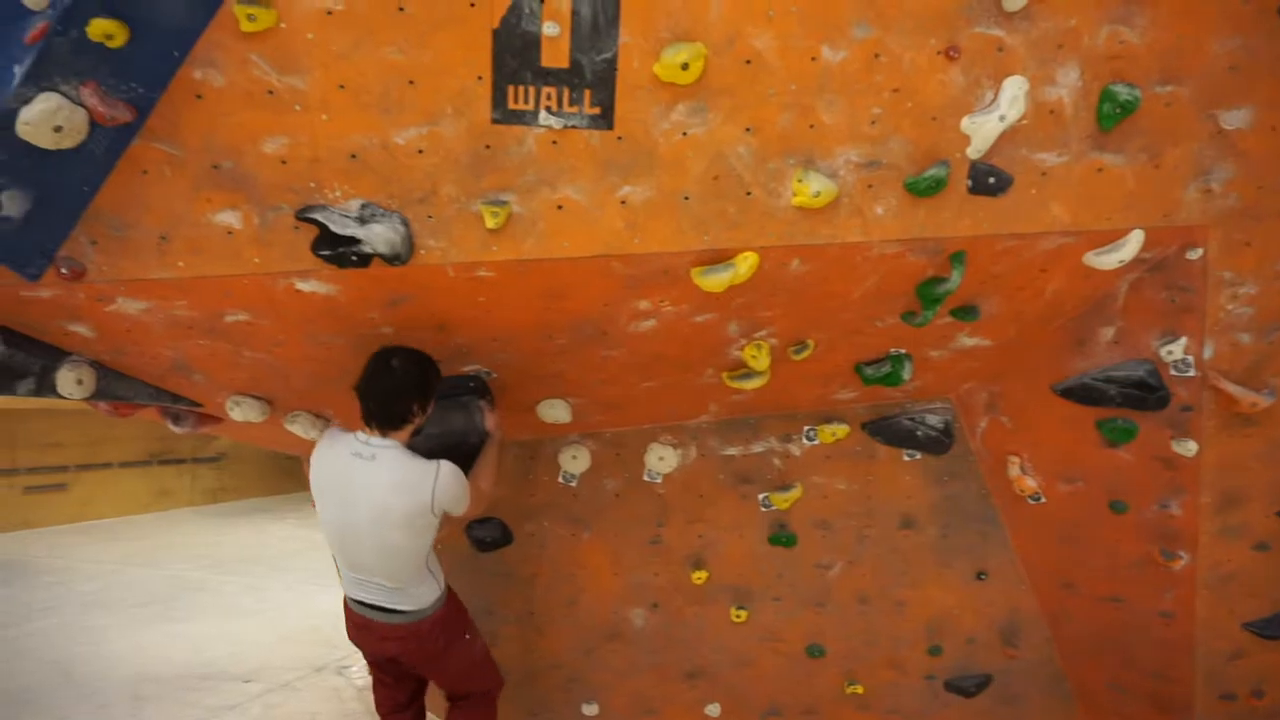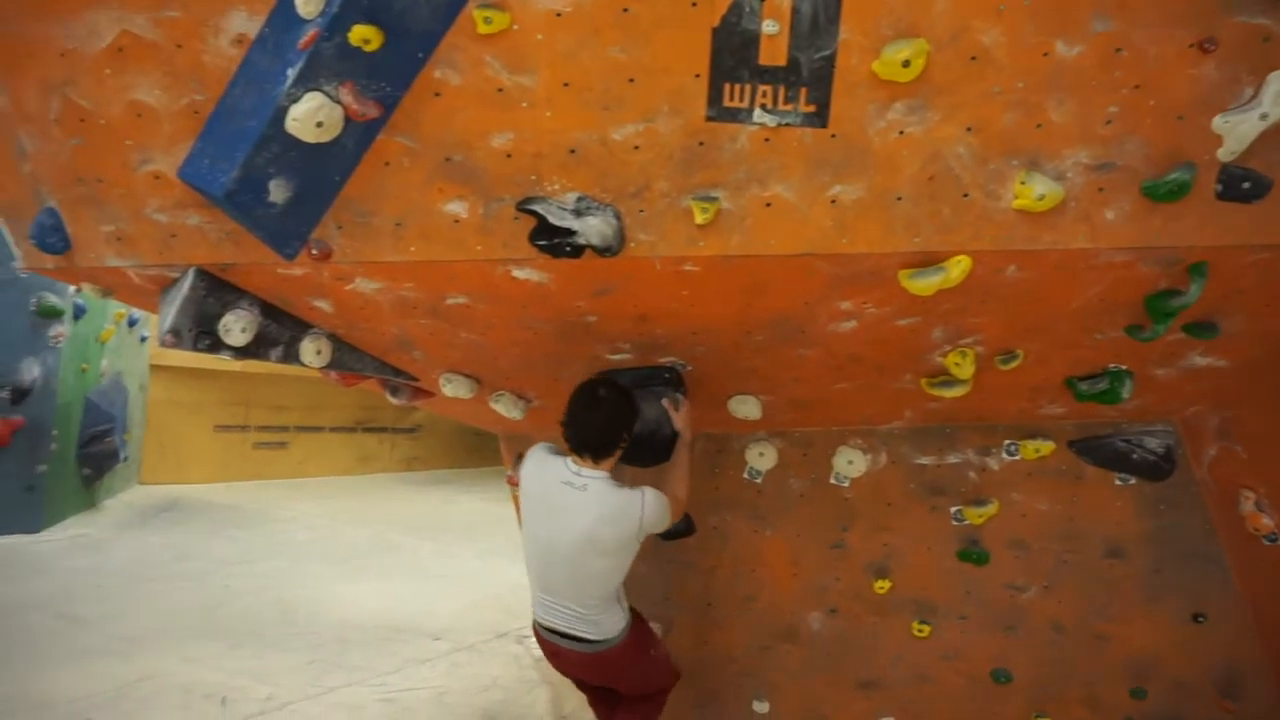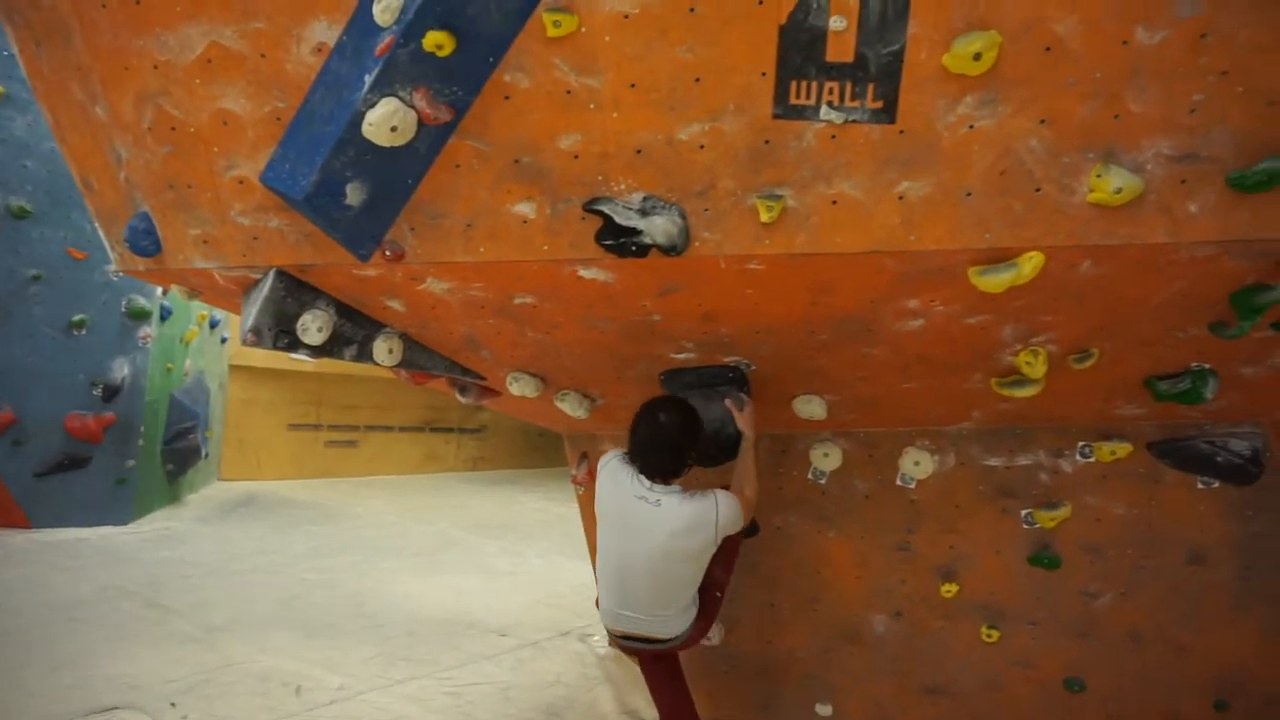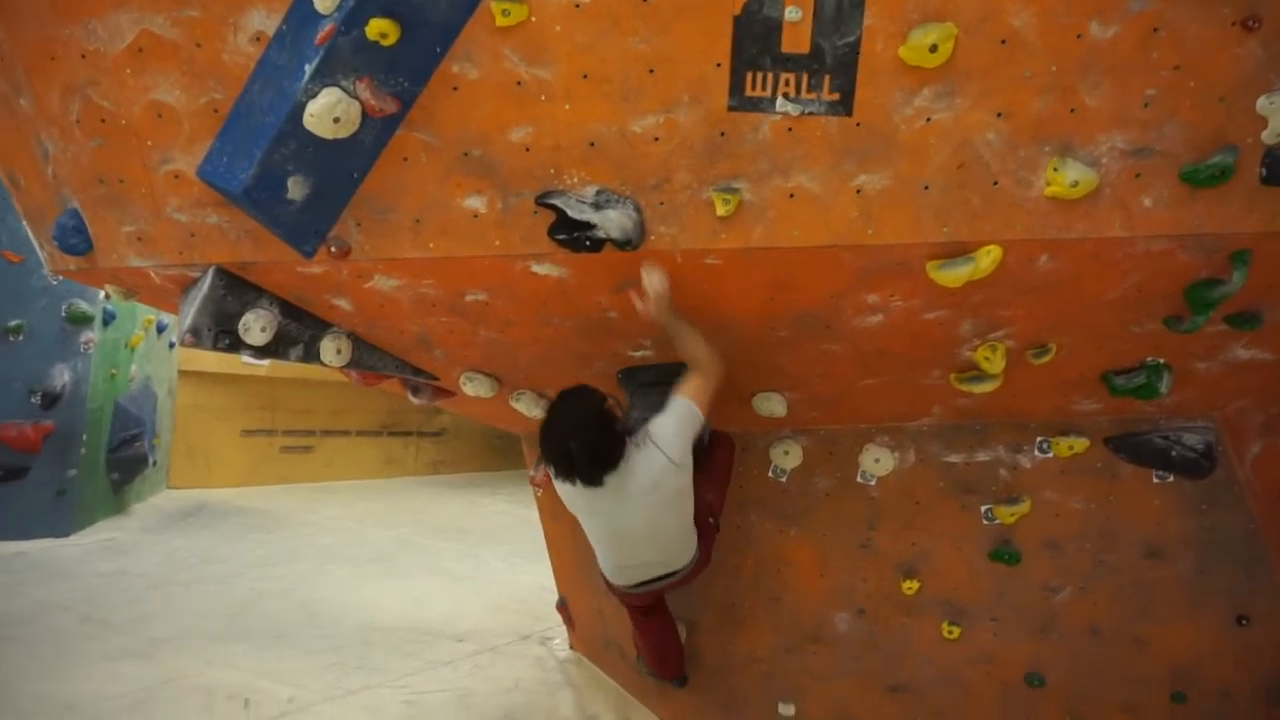
dt=1s
person 1, frame 1
left shoulder: (327, 447)
right shoulder: (435, 478)
right elbow: (475, 502)
right wrist: (493, 437)
left hip: (361, 616)
right hip: (422, 620)
person 1, frame 2
left shoulder: (535, 463)
right shoulder: (637, 506)
right elbow: (675, 504)
right wrist: (684, 436)
left hip: (547, 636)
right hip: (605, 644)
left knee: (599, 691)
right knee: (652, 687)
person 1, frame 3
left shoulder: (609, 471)
right shoulder: (711, 511)
left elbow: (642, 447)
right elbow: (745, 504)
right wrist: (747, 436)
left hip: (618, 627)
right hip: (678, 633)
person 1, frame 4
left shoulder: (564, 479)
right shoulder: (663, 447)
right elbow: (708, 369)
right wrist: (663, 313)
left hip: (628, 586)
right hip: (686, 563)
left knee: (645, 612)
right knee: (721, 444)
left ankle: (666, 668)
